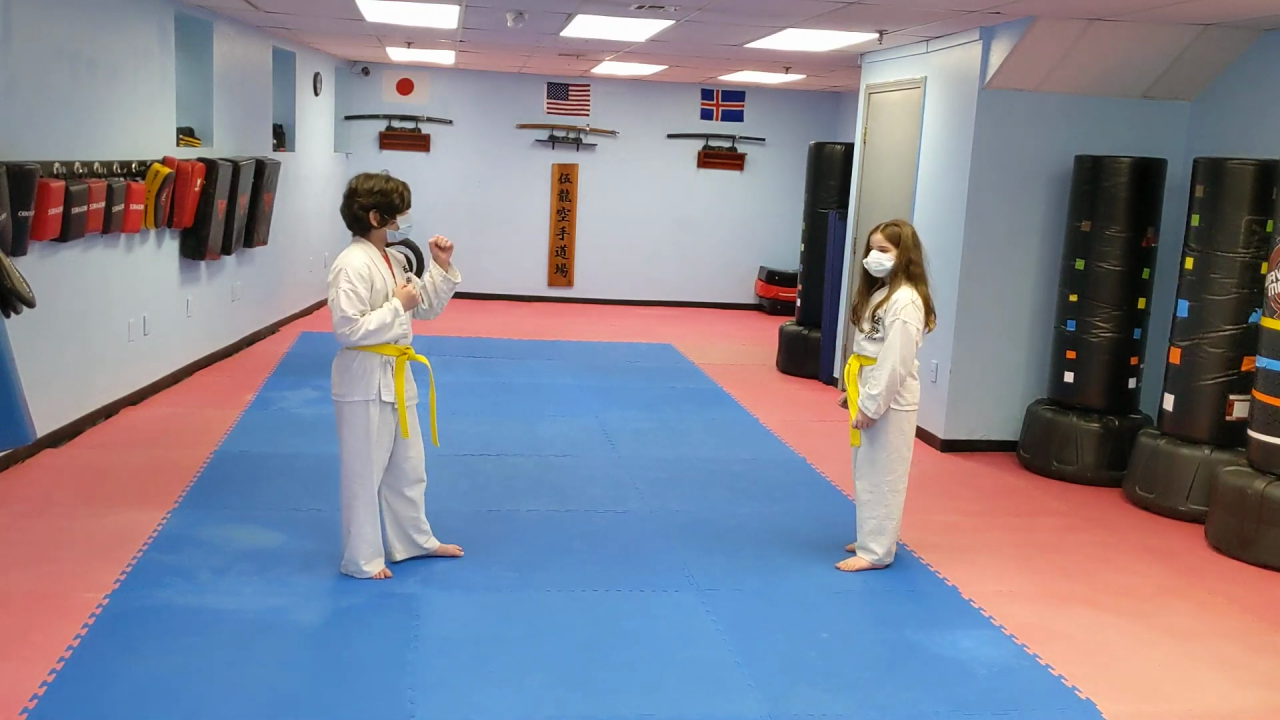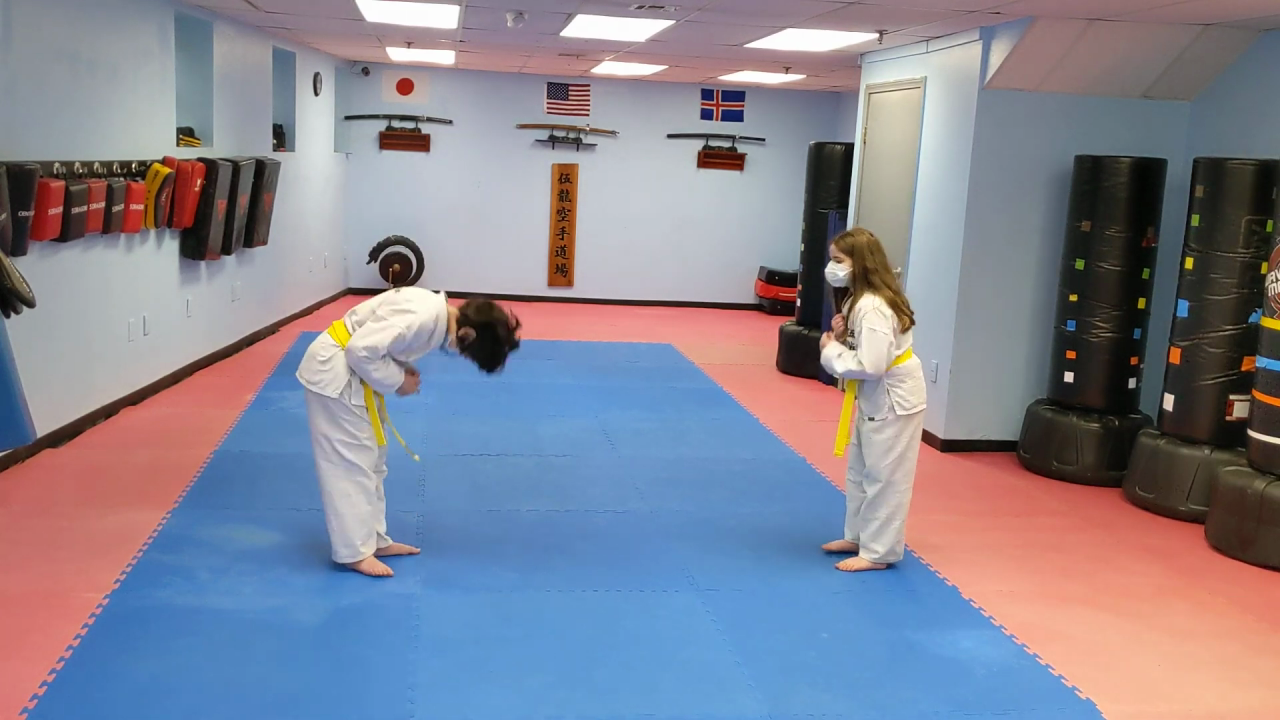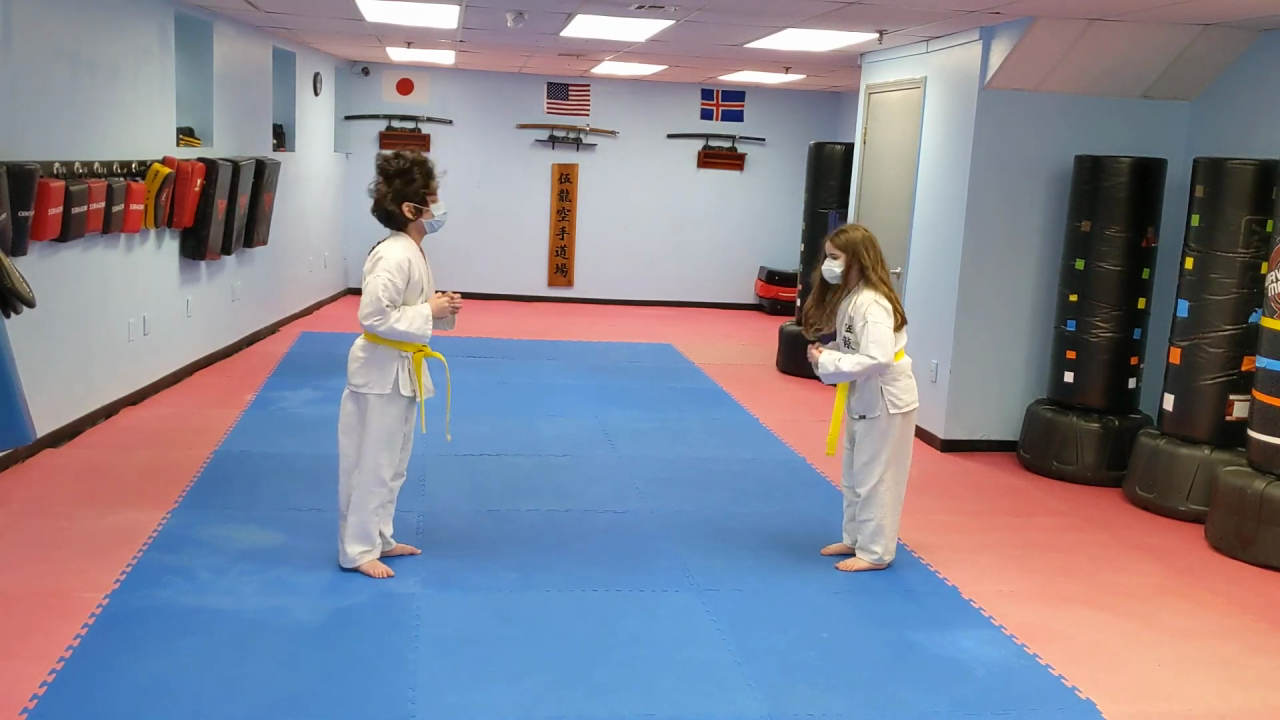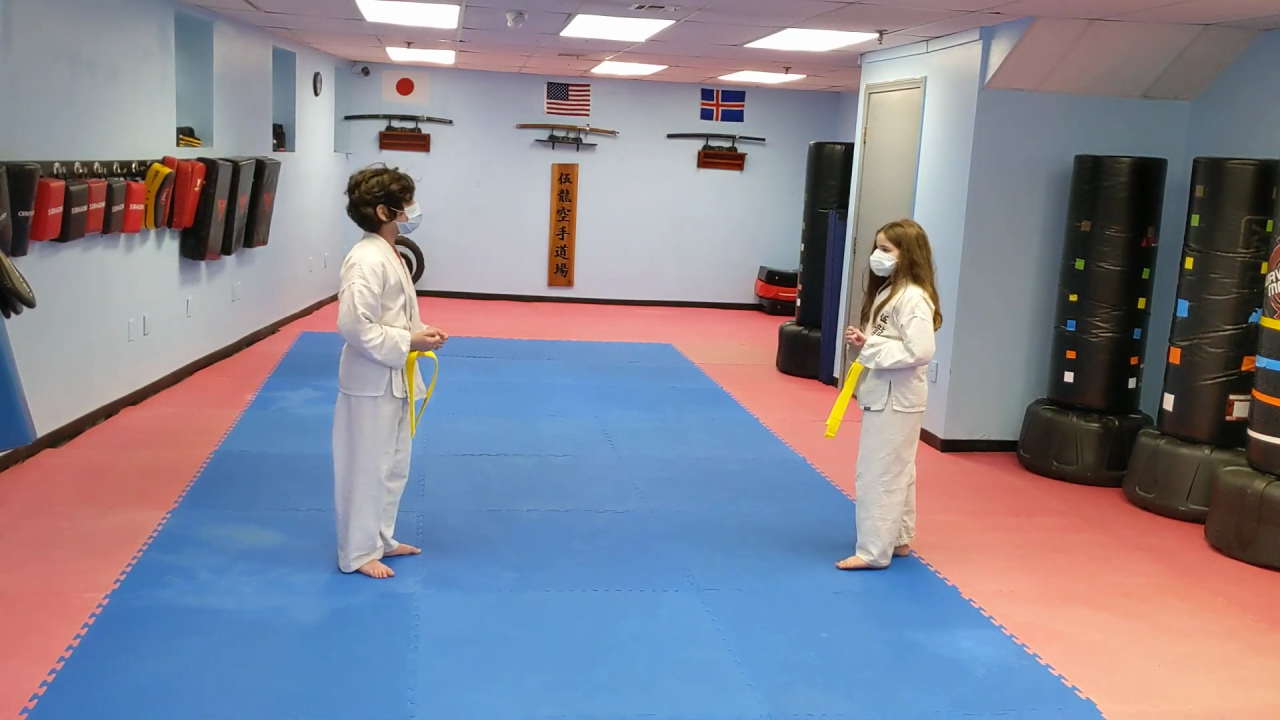
dt=0.7s
person 1, frame 1
left shoulder: (392, 260)
right shoulder: (353, 265)
left elbow: (425, 305)
right elbow: (348, 330)
left wrist: (441, 268)
right wrist: (397, 307)
left hip: (394, 376)
right hip: (364, 380)
left knee: (407, 465)
right knee: (364, 472)
left ankle: (414, 539)
right ankle: (362, 558)
person 1, frame 2
left shoulder: (432, 310)
right shoulder: (427, 318)
right elbow: (362, 349)
left wrist: (403, 371)
right wrist: (398, 380)
left hip: (352, 373)
right hip: (333, 369)
left knee: (372, 458)
right knee: (353, 458)
left ankle: (374, 539)
right ankle: (356, 551)
person 1, frame 3
left shoulder: (413, 252)
right shoulder: (393, 255)
right elbow: (374, 316)
left wrist: (440, 309)
right wrist: (428, 313)
left hip: (400, 371)
right hip: (380, 373)
left knee: (394, 462)
right knee: (371, 462)
left ankle: (379, 538)
right ankle: (358, 549)
person 1, frame 4
left shoulder: (390, 255)
right shoulder: (366, 260)
right elbow: (354, 326)
left wrist: (421, 333)
right wrist: (408, 343)
left hip: (393, 375)
right hip: (371, 377)
left knee: (393, 463)
right knee: (366, 465)
left ankle: (380, 538)
right ankle: (359, 552)
person 2, frame 1
left shoulder: (905, 302)
right shoulder: (878, 291)
left elbow: (894, 363)
left wrist: (870, 407)
right wrist: (855, 392)
left hip: (888, 399)
right hip: (872, 392)
left knee: (882, 474)
right knee: (869, 471)
left ankle: (875, 550)
right ankle: (878, 538)
person 2, frame 2
left shoulder: (873, 308)
right shoulder: (858, 299)
left elbow: (870, 365)
right elbow: (855, 348)
left wrist: (830, 351)
right wrist: (836, 339)
left hip: (894, 398)
right hip: (874, 396)
left knee: (885, 476)
right knee: (859, 470)
left ankle: (878, 551)
right ankle: (857, 536)
person 2, frame 3
left shoulder: (871, 303)
right shoulder: (846, 296)
left elbow: (878, 358)
left wrist: (828, 362)
right wrist: (825, 354)
left hip: (886, 398)
right hip: (864, 397)
left knee: (875, 478)
right knee: (854, 474)
left ankle: (874, 552)
right ankle: (854, 539)
person 2, frame 4
left shoulder: (913, 298)
right shoulder: (887, 291)
left elbow: (920, 352)
left wrist: (871, 347)
right wrist: (861, 339)
left hip: (897, 397)
right hip: (881, 393)
left knee: (877, 474)
right knee: (897, 471)
left ankle: (874, 551)
right ankle: (898, 539)
